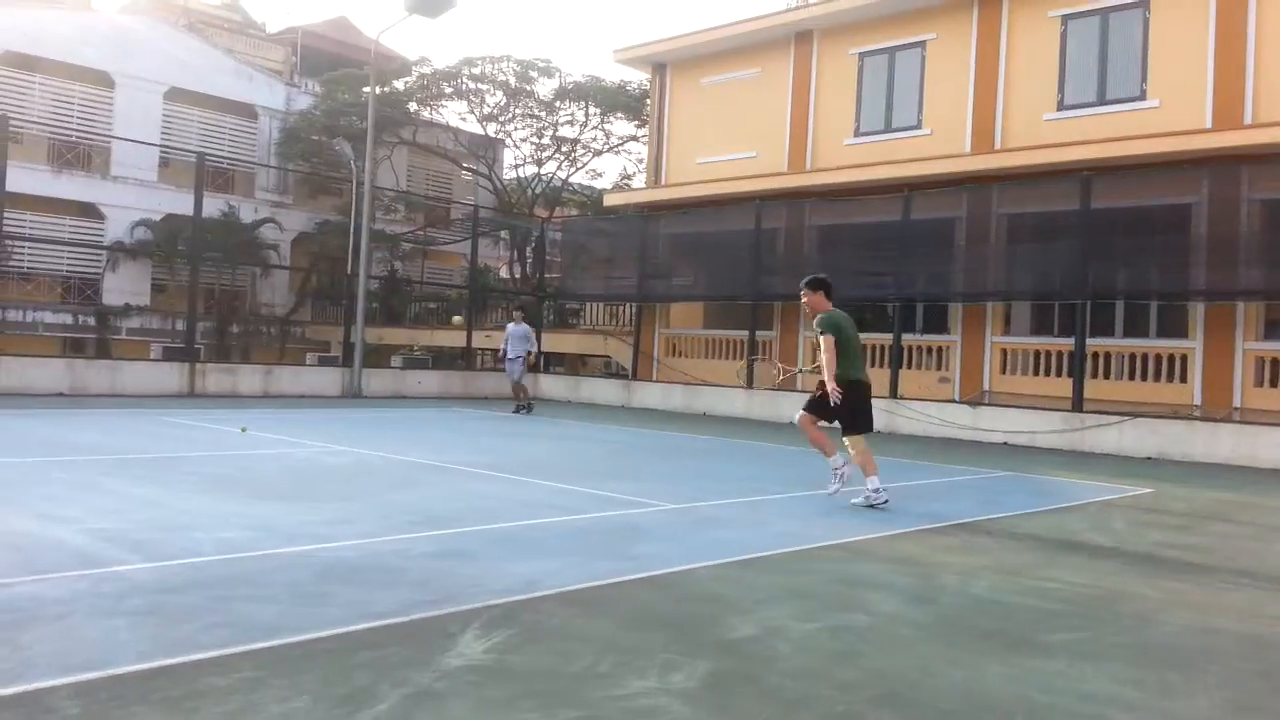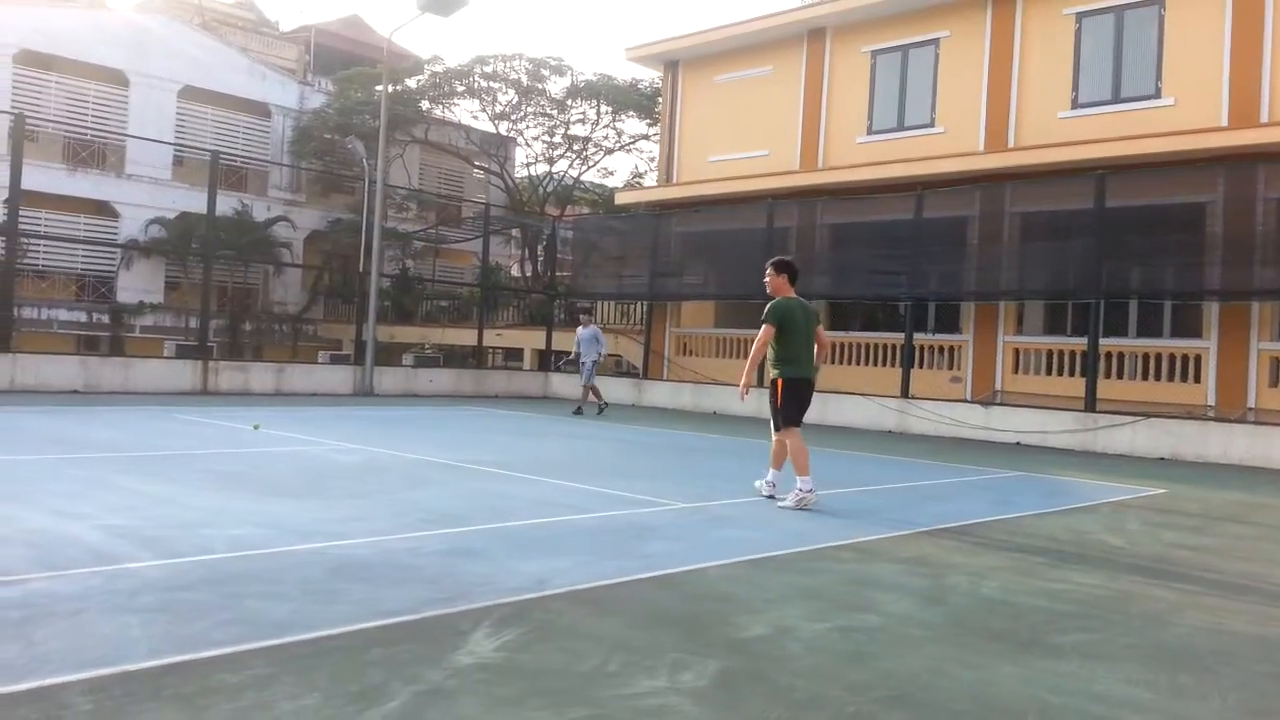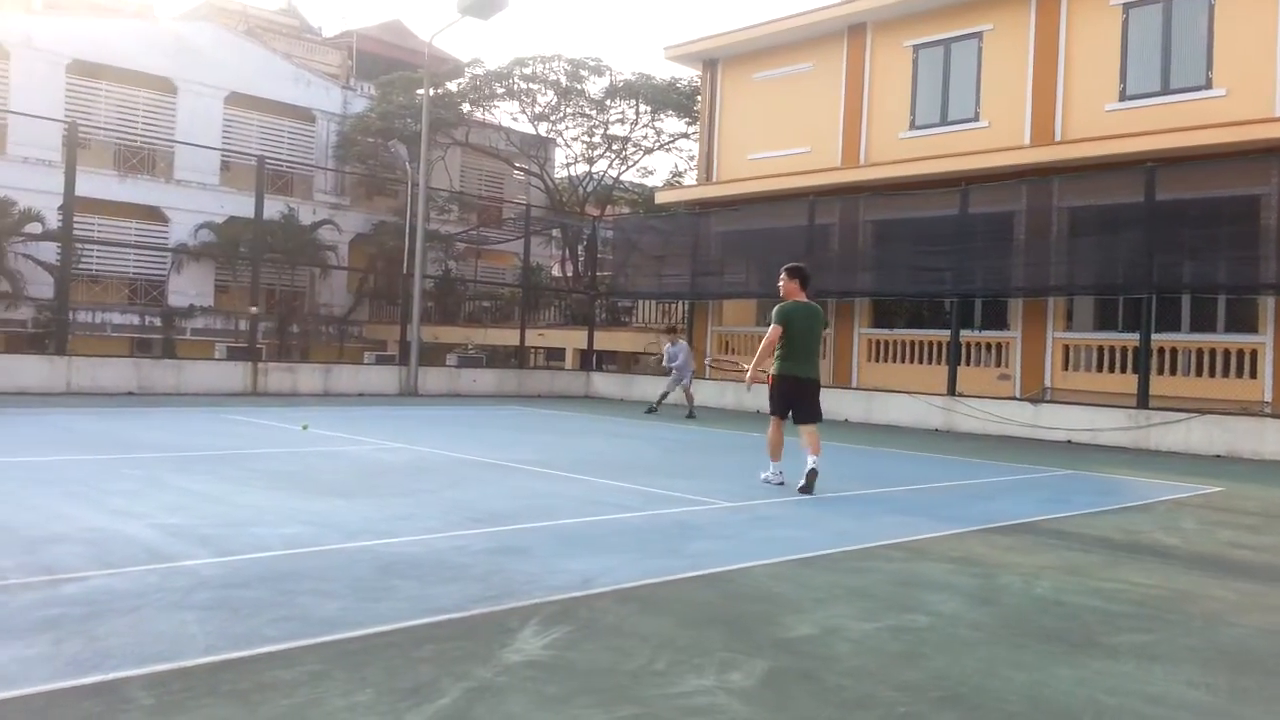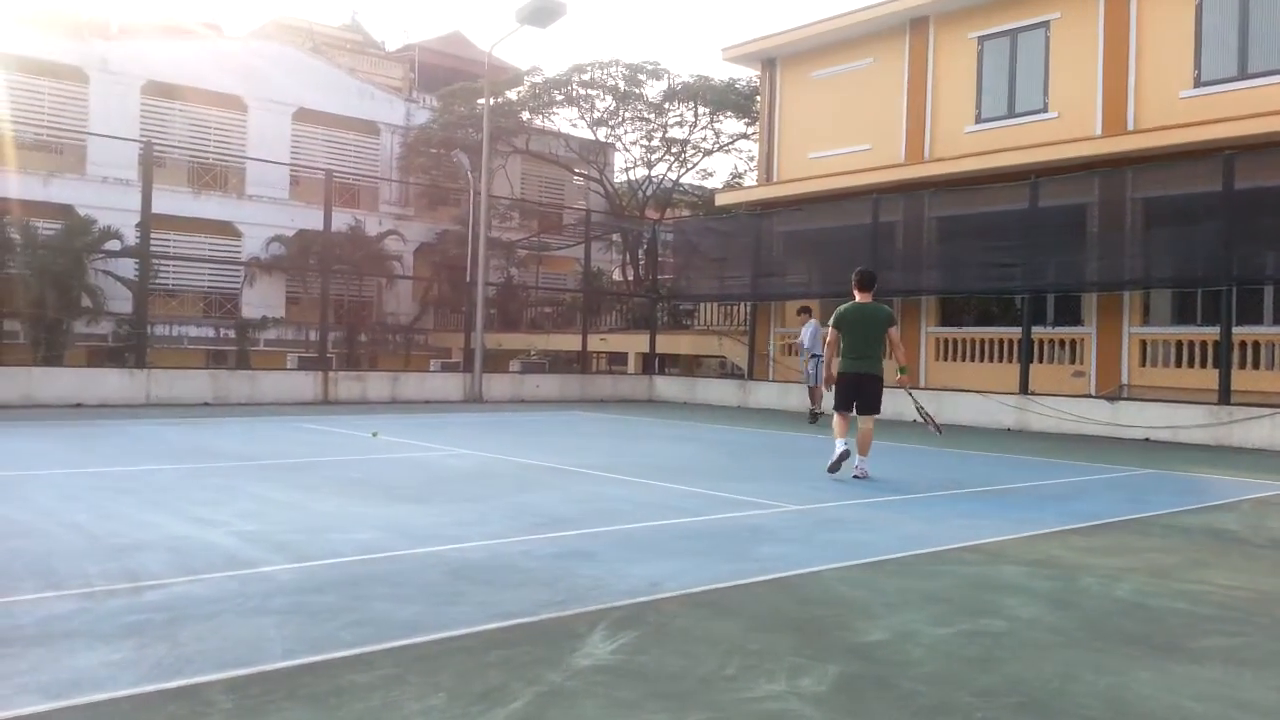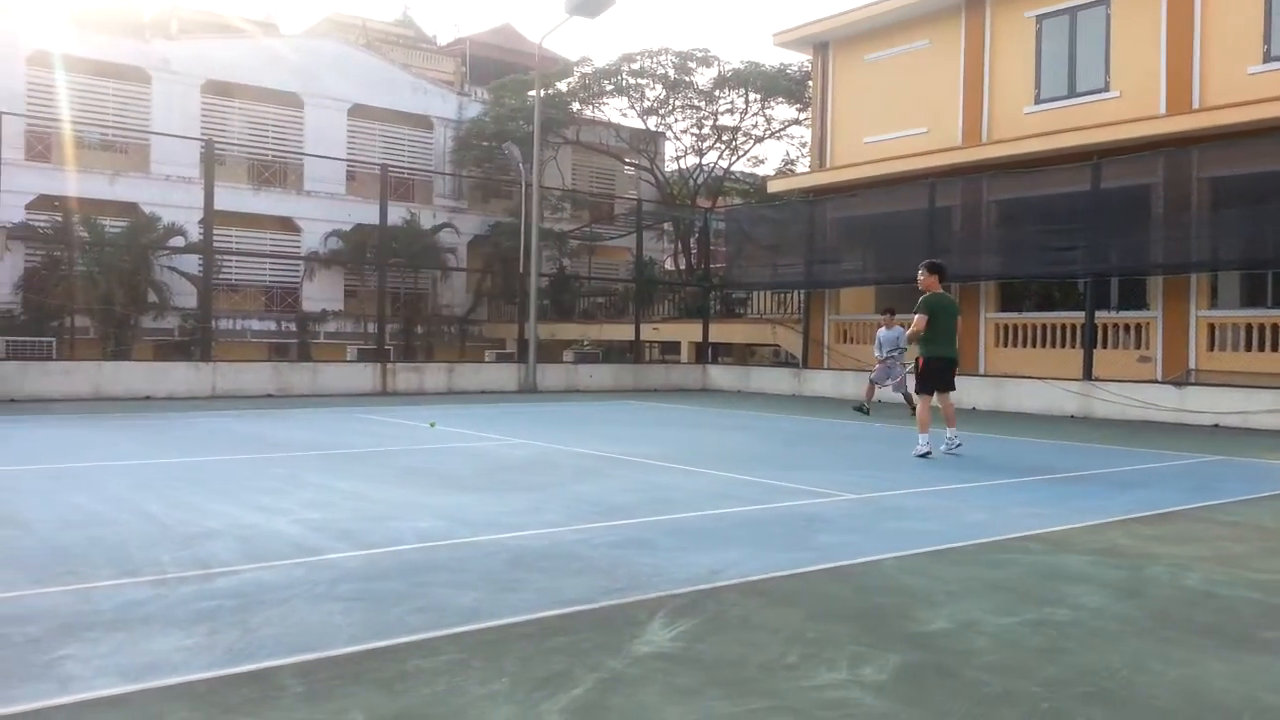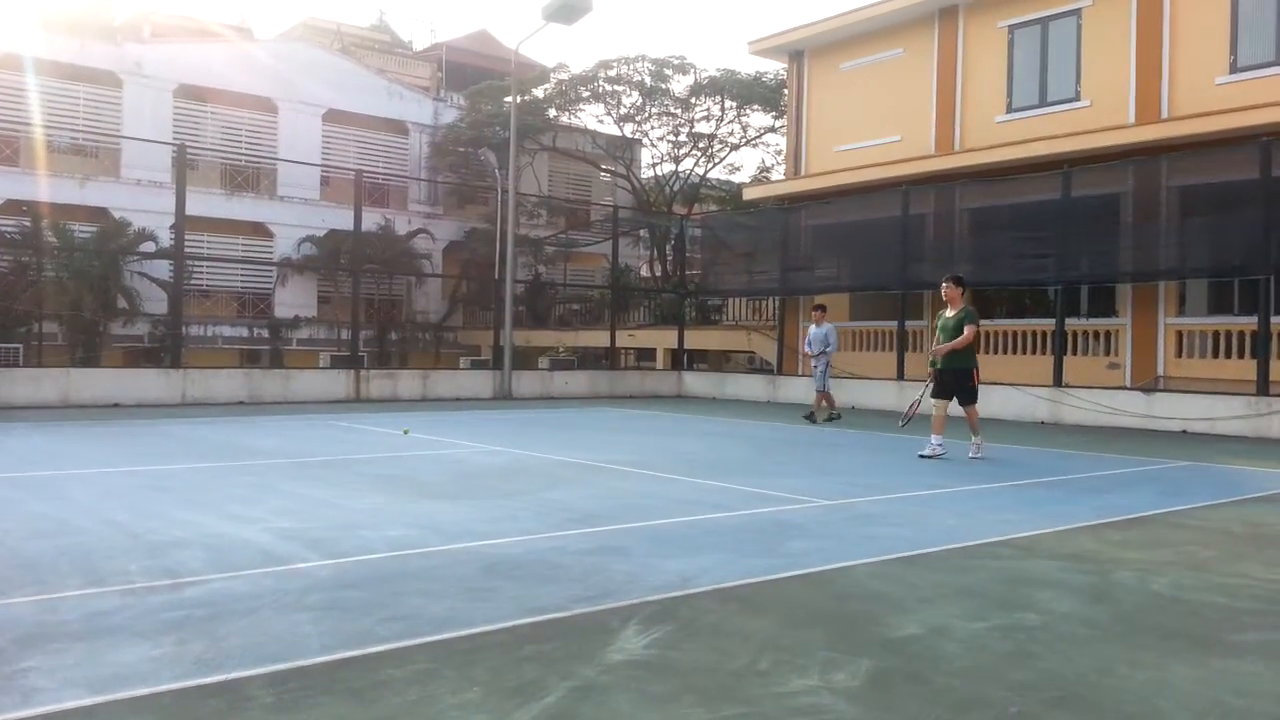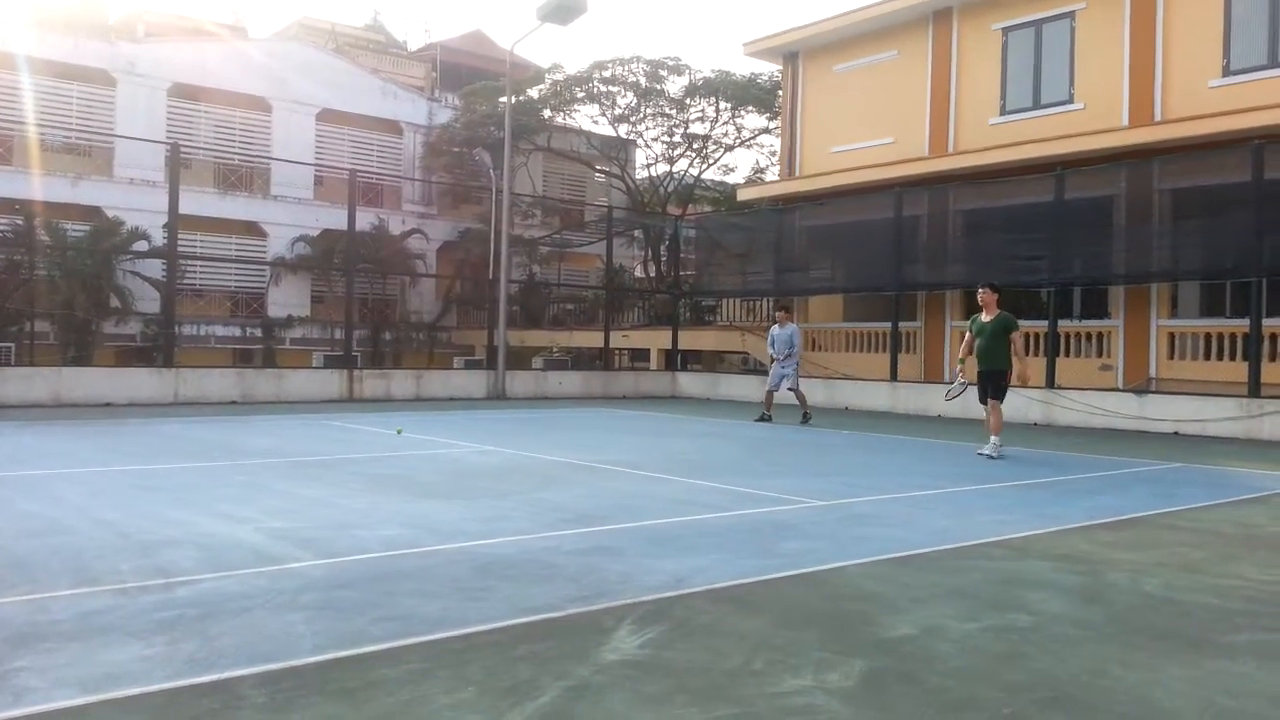
dt=0.7s
person 1, frame 1
left shoulder: (824, 320)
right shoulder: (843, 317)
left elbow: (828, 350)
left wrist: (830, 379)
right wrist: (823, 367)
left hip: (841, 383)
right hip: (860, 384)
left knee: (804, 420)
right knee: (855, 439)
left ankle: (838, 464)
right ankle: (875, 490)
person 1, frame 2
left shoulder: (777, 307)
right shoulder: (808, 308)
left elbow: (762, 342)
right elbow: (822, 343)
left wrist: (747, 374)
right wrist: (813, 369)
left hip: (786, 378)
right hip: (805, 378)
left knee: (789, 432)
right knee: (780, 432)
left ankle: (805, 489)
right ankle: (771, 482)
person 1, frame 3
left shoulder: (783, 310)
right shoulder: (819, 313)
left elbow: (770, 340)
left wrist: (752, 369)
left hip: (783, 374)
right hip: (811, 377)
left knee: (777, 422)
right knee: (809, 427)
left ankle: (775, 472)
right ankle: (811, 465)
person 1, frame 4
left shoulder: (842, 311)
right shoulder: (885, 313)
left elbow: (831, 343)
right elbow: (896, 344)
left wrist: (828, 370)
right wrist: (903, 370)
left hip: (846, 371)
right hip: (873, 373)
left knee: (841, 414)
right knee: (866, 420)
left ankle: (840, 447)
right ankle: (861, 466)
person 1, frame 5
left shoulder: (927, 300)
right shoulder: (951, 301)
left elbow: (917, 328)
left wrist: (910, 337)
left hip: (930, 356)
right hip: (949, 355)
left knee: (924, 399)
right knee: (944, 395)
left ankle: (924, 444)
right ankle: (953, 437)
person 1, frame 6
left shoulder: (969, 313)
right shoulder: (941, 315)
left elbow: (968, 336)
left wrist: (947, 347)
right wrist: (933, 364)
left hip: (965, 369)
right hip: (944, 369)
left knee: (969, 408)
right knee: (938, 405)
left ankle: (977, 442)
right ankle: (936, 445)
person 1, frame 7
left shoulder: (1006, 319)
right shoulder: (975, 320)
left elbow: (1018, 344)
right elbow: (967, 343)
left wrist: (1022, 367)
right wrist: (961, 362)
left hip: (1001, 371)
right hip: (983, 371)
left knee: (993, 404)
right knee: (987, 408)
left ankle: (995, 444)
right ankle: (994, 443)
